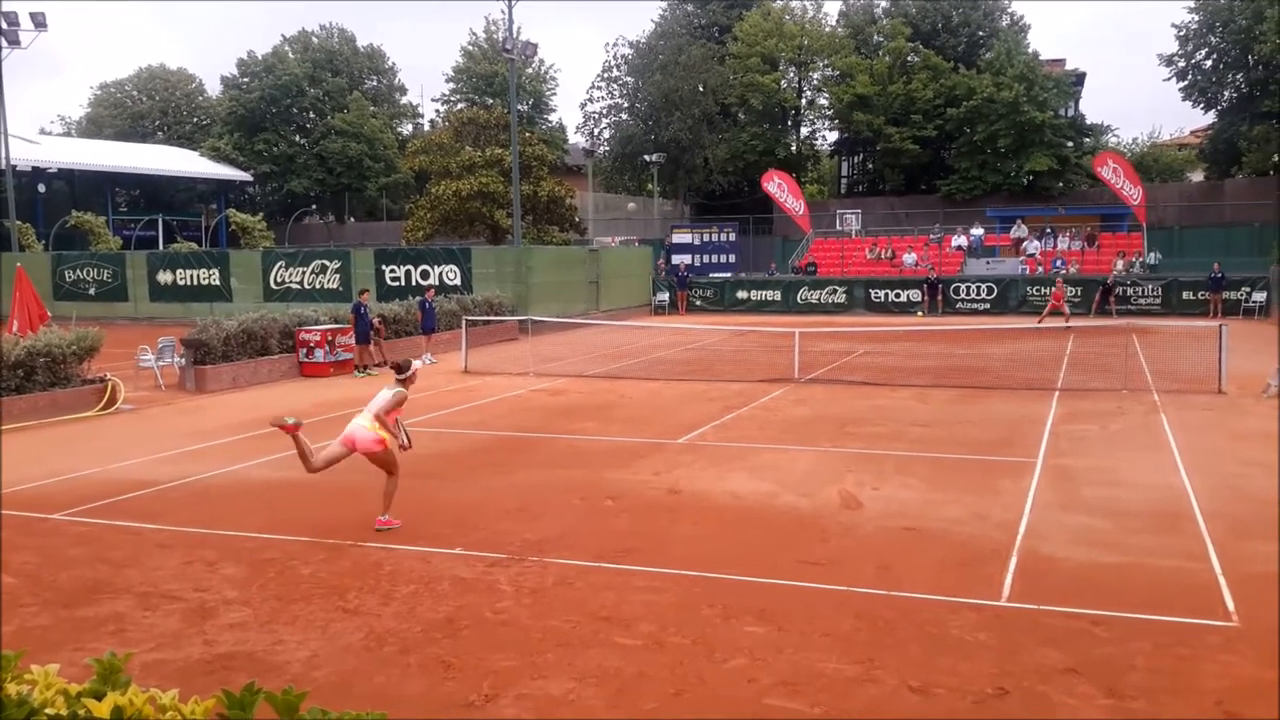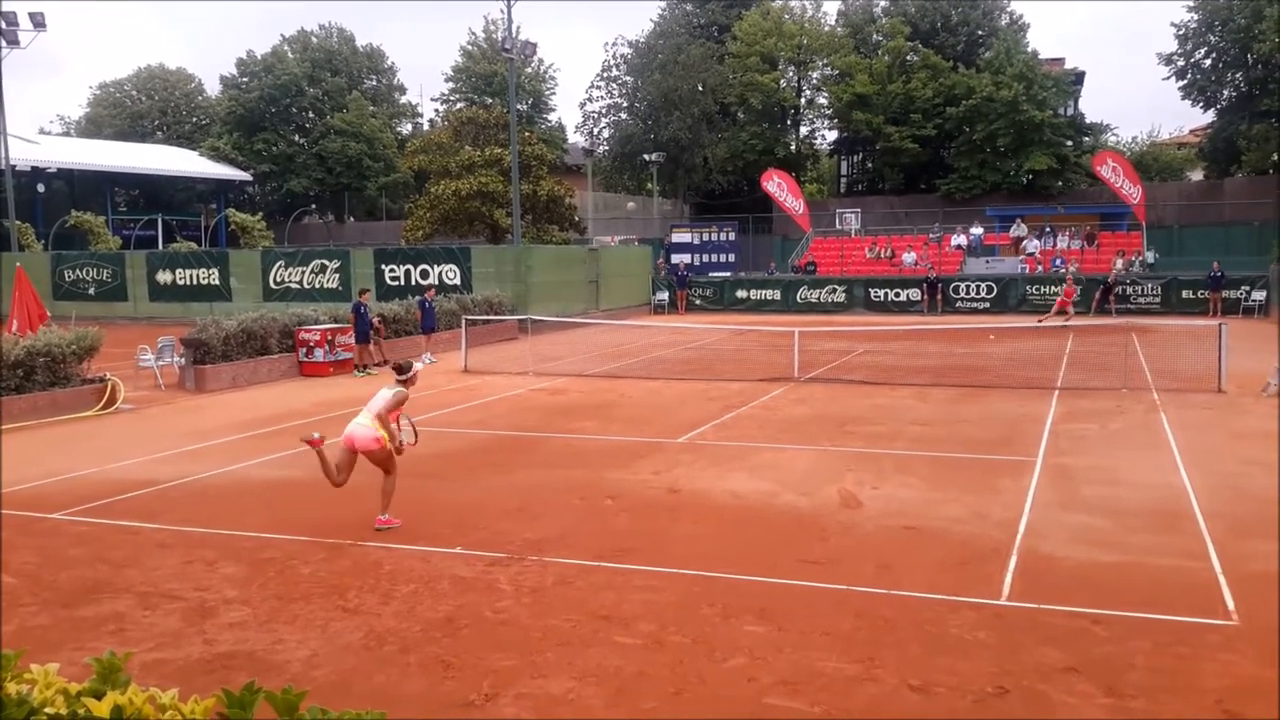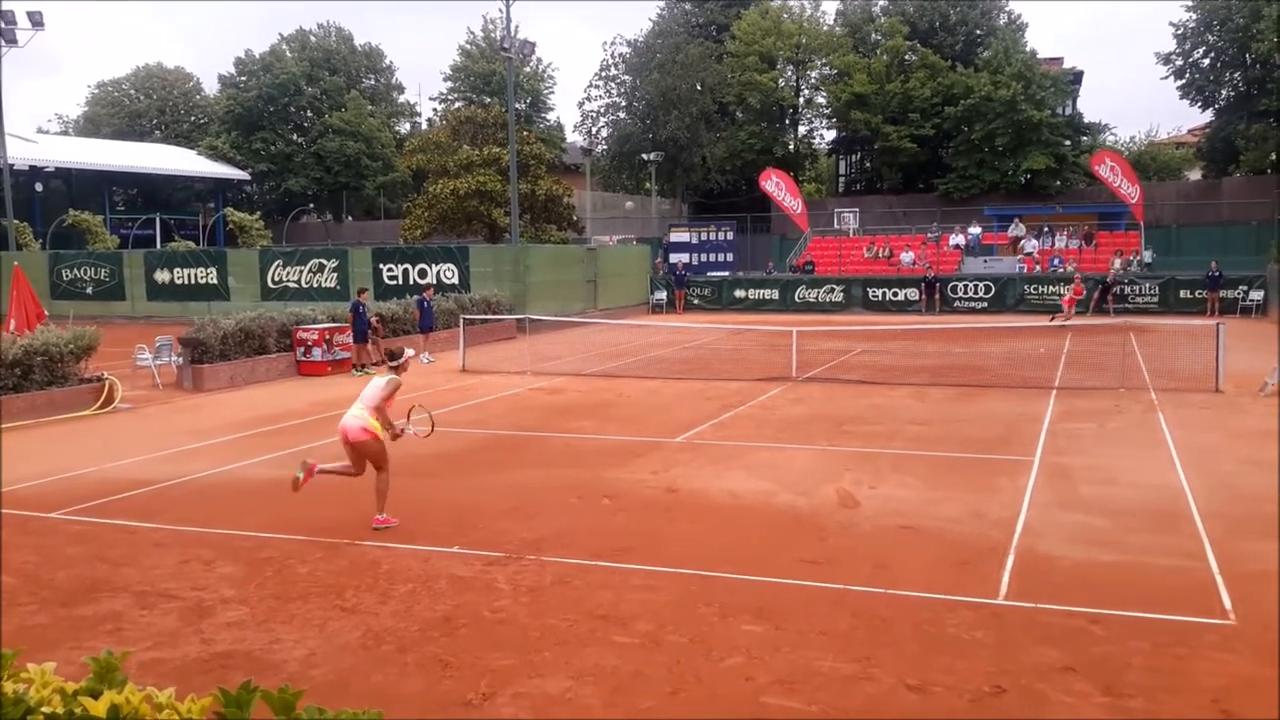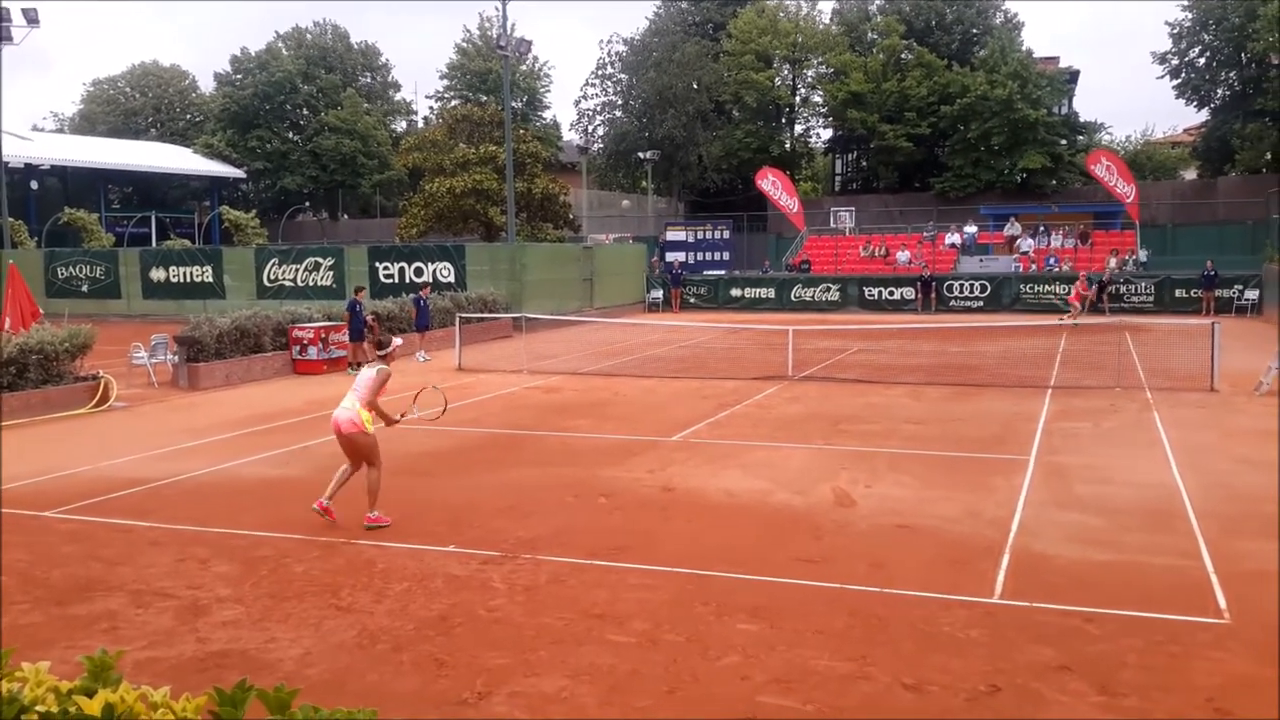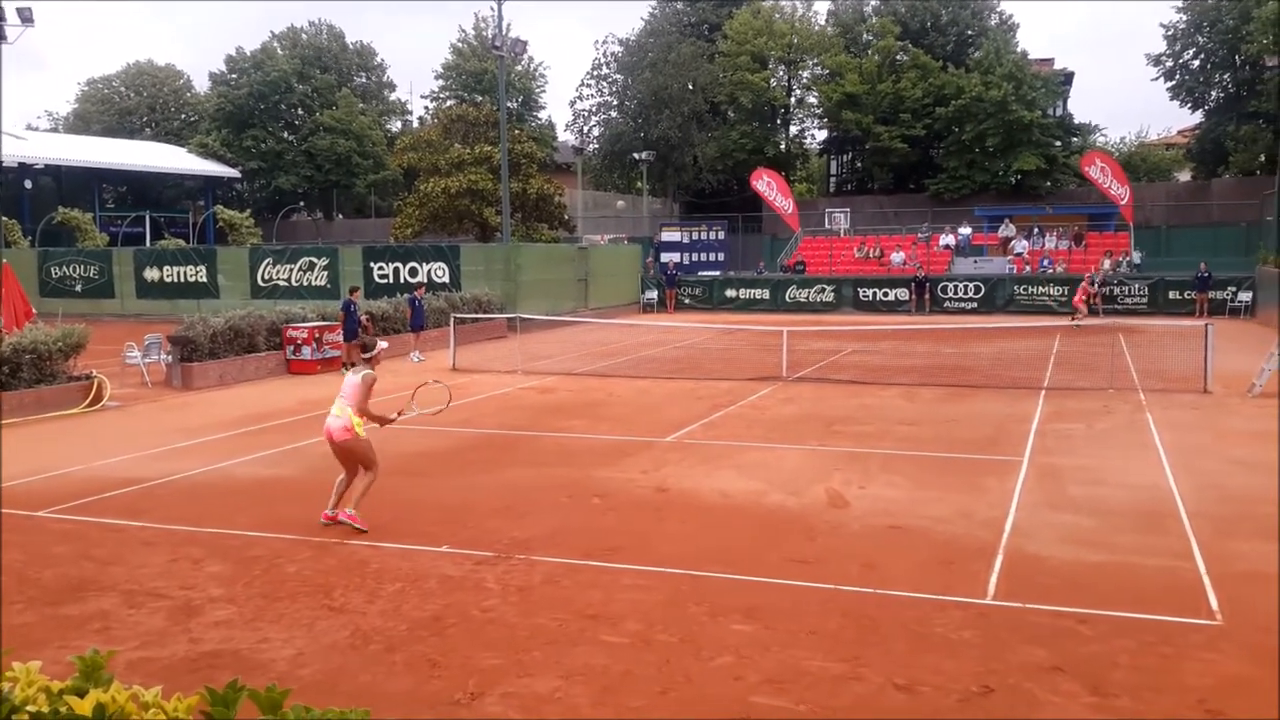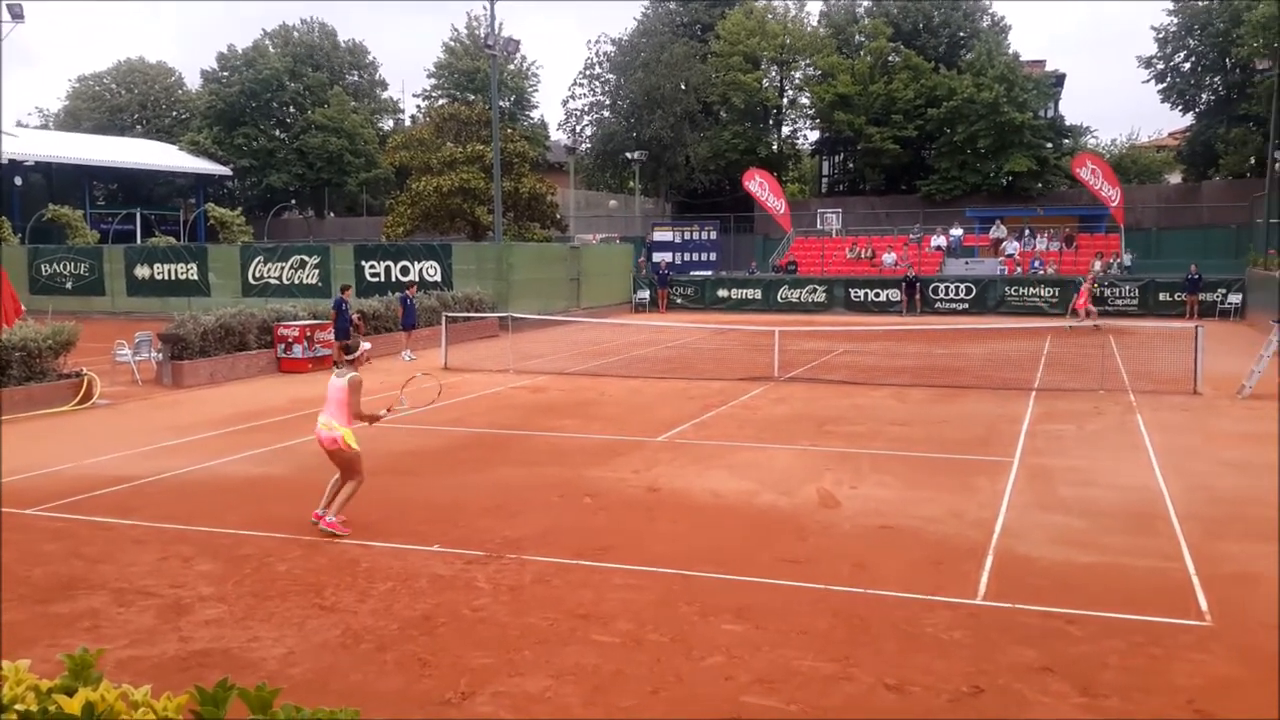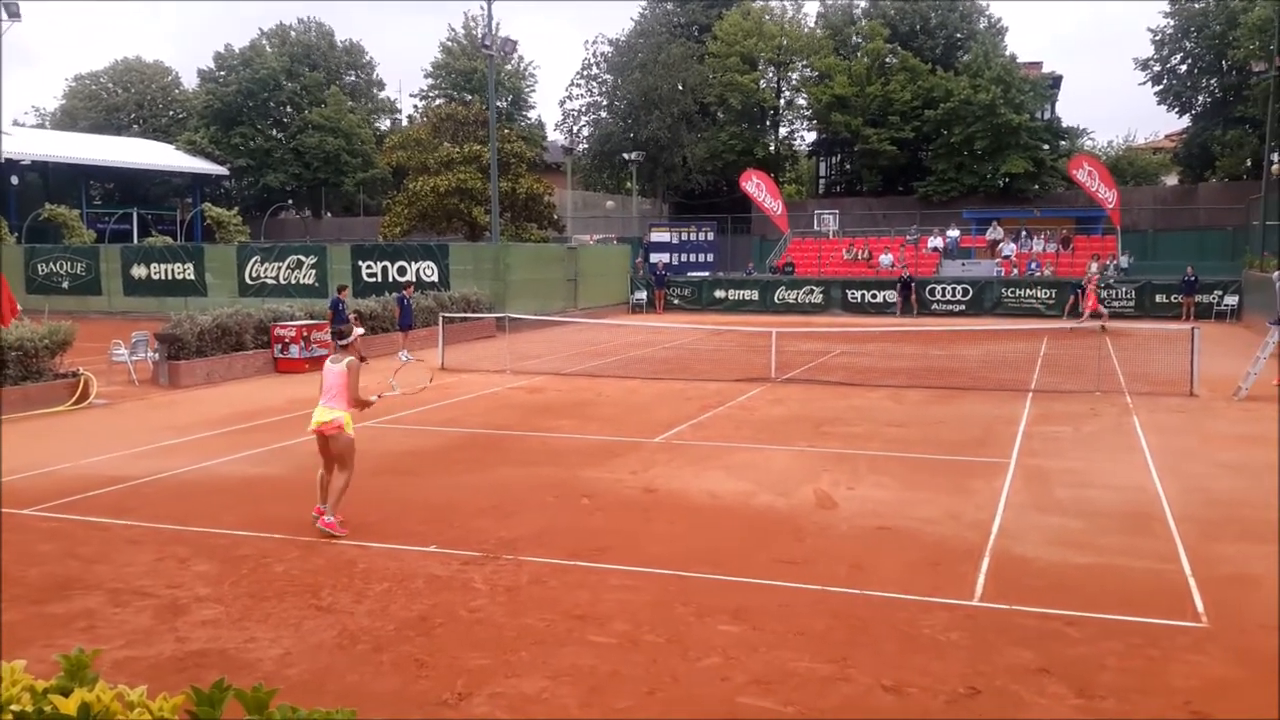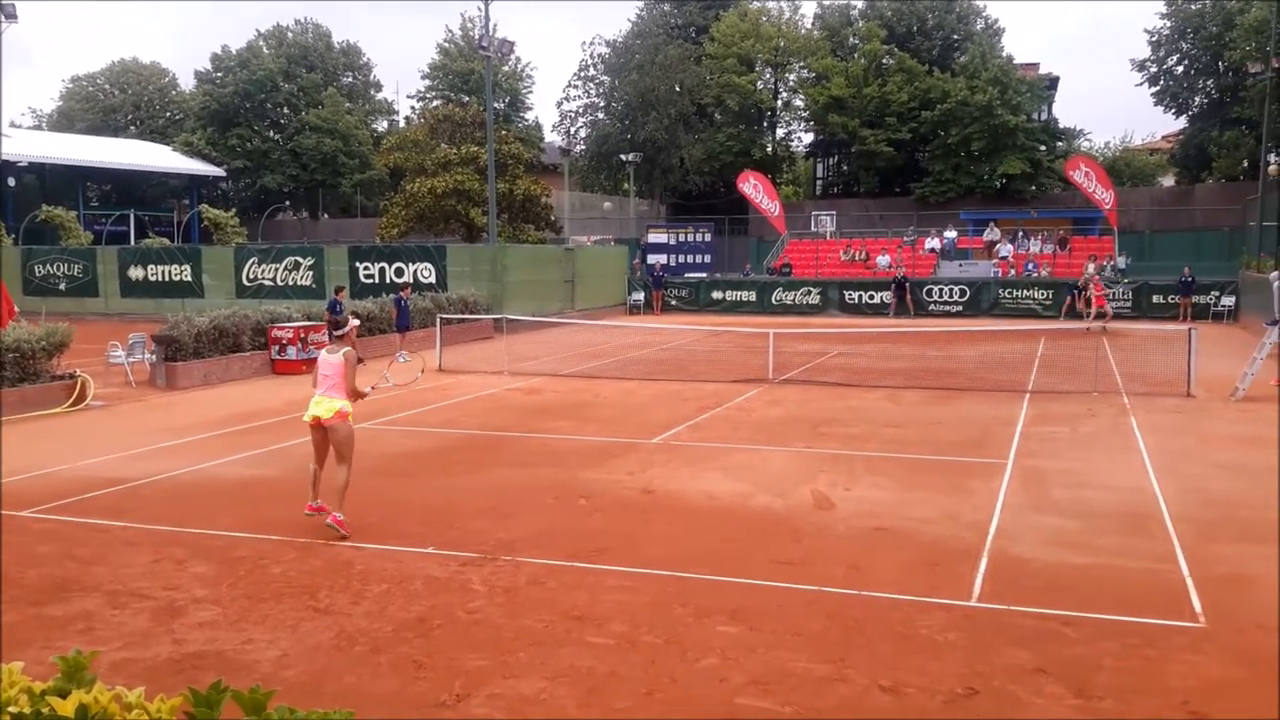
dt=0.1s
person 1, frame 1
left shoulder: (389, 388)
right shoulder: (402, 394)
right elbow: (380, 415)
left wrist: (400, 436)
right wrist: (397, 437)
left hip: (353, 431)
right hip: (370, 438)
left knee: (313, 465)
right knee: (393, 472)
left ankle: (294, 429)
right ankle: (384, 519)
person 1, frame 2
left shoulder: (387, 389)
right shoulder: (402, 393)
right elbow: (380, 414)
left wrist: (393, 438)
right wrist: (395, 440)
left hip: (352, 430)
right hip: (369, 436)
left knee: (337, 480)
right knee: (390, 472)
left ankle: (318, 443)
right ankle: (383, 518)
person 1, frame 3
left shoulder: (379, 377)
right shoulder: (395, 381)
right elbow: (378, 406)
left wrist: (389, 427)
right wrist: (392, 427)
left hip: (347, 422)
right hip: (361, 427)
left knee: (357, 469)
right knee: (382, 469)
left ankle: (313, 468)
right ankle: (380, 517)
person 1, frame 4
left shoulder: (370, 367)
right shoulder: (384, 371)
right elbow: (370, 402)
left wrist: (381, 417)
right wrist: (388, 418)
left hip: (340, 417)
right hip: (354, 421)
left knee: (354, 464)
right knee: (374, 466)
left ankle: (324, 502)
right ankle: (372, 515)
person 1, frame 5
left shoulder: (352, 372)
right shoulder: (369, 375)
right elbow: (361, 408)
left wrist: (376, 419)
right wrist: (384, 419)
left hip: (331, 425)
right hip: (346, 427)
left knee: (351, 471)
right knee: (371, 469)
left ankle: (330, 513)
right ankle: (349, 512)
person 1, frame 6
left shoulder: (335, 375)
right shoulder: (354, 378)
right elbow: (356, 413)
left wrist: (364, 416)
right wrist: (374, 417)
left hip: (322, 430)
right hip: (338, 434)
left knee: (345, 474)
right knee: (356, 477)
left ankle: (321, 512)
right ankle: (330, 518)
person 1, frame 7
left shoulder: (329, 361)
right shoulder: (352, 362)
left elbow: (326, 392)
right elbow: (354, 398)
left wrist: (359, 402)
right wrist: (368, 402)
left hip: (320, 416)
right hip: (337, 419)
left knee: (328, 466)
right knee: (344, 471)
left ankle: (321, 509)
right ankle: (328, 518)
person 1, frame 8
left shoulder: (323, 352)
right shoulder: (349, 353)
left elbow: (315, 383)
right elbow: (351, 389)
right wrist: (364, 393)
left hip: (317, 407)
right hip: (336, 411)
left knee: (318, 460)
right knee: (344, 464)
left ankle: (313, 503)
right ankle: (336, 515)
